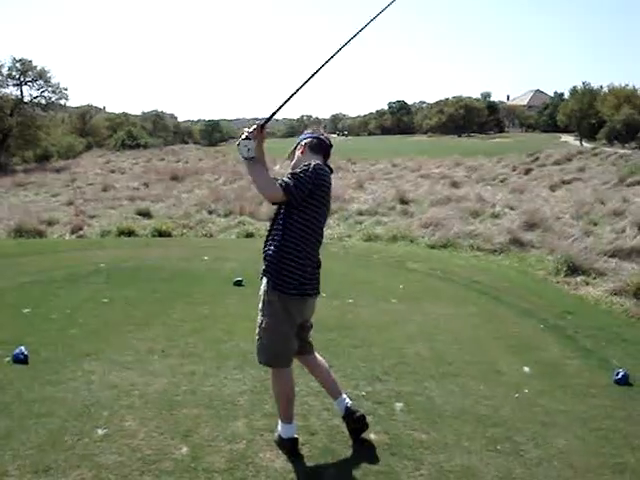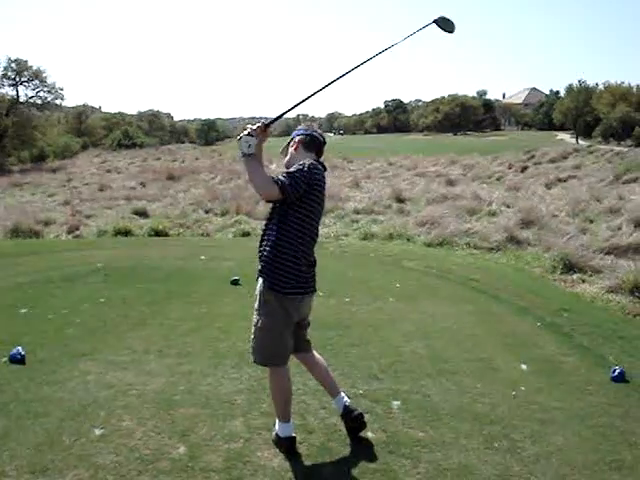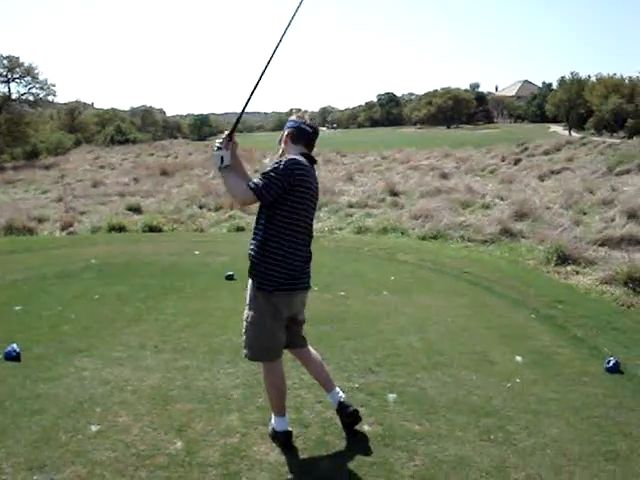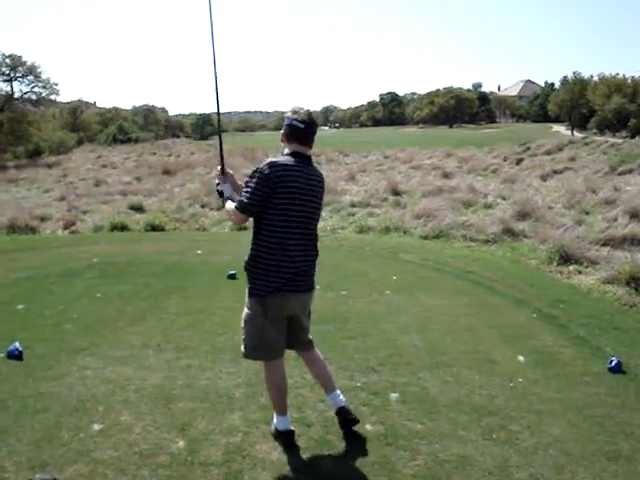
dt=0.2s
person 1, frame 1
left shoulder: (314, 169)
right shoulder: (316, 181)
left elbow: (273, 193)
right elbow: (276, 187)
left wrist: (253, 158)
right wrist: (258, 152)
left hip: (284, 284)
right hip: (304, 285)
left knee: (280, 362)
right knee: (303, 351)
left ankle: (287, 435)
right ankle: (348, 410)
person 1, frame 2
left shoulder: (308, 169)
right shoulder: (310, 177)
left elbow: (268, 191)
right elbow: (270, 187)
left wrist: (250, 153)
right wrist: (256, 151)
left hip: (280, 284)
right hip: (300, 284)
left knee: (277, 362)
right knee: (302, 349)
left ankle: (285, 433)
right ankle: (347, 408)
person 1, frame 3
left shoulder: (290, 166)
right shoulder: (306, 172)
left elbow: (244, 196)
right elbow: (257, 190)
left wrist: (225, 165)
right wrist: (235, 160)
left hip: (270, 280)
right hip: (296, 281)
left knee: (270, 357)
right knee: (298, 345)
left ankle: (280, 428)
right ankle: (341, 402)
person 1, frame 4
left shoulder: (273, 169)
right shoulder: (315, 177)
left elbow: (239, 217)
left wrist: (228, 195)
right wrist: (237, 186)
left hip: (268, 281)
right hip: (302, 282)
left knee: (272, 357)
right knee: (304, 345)
left ankle: (283, 426)
right ankle: (340, 406)
